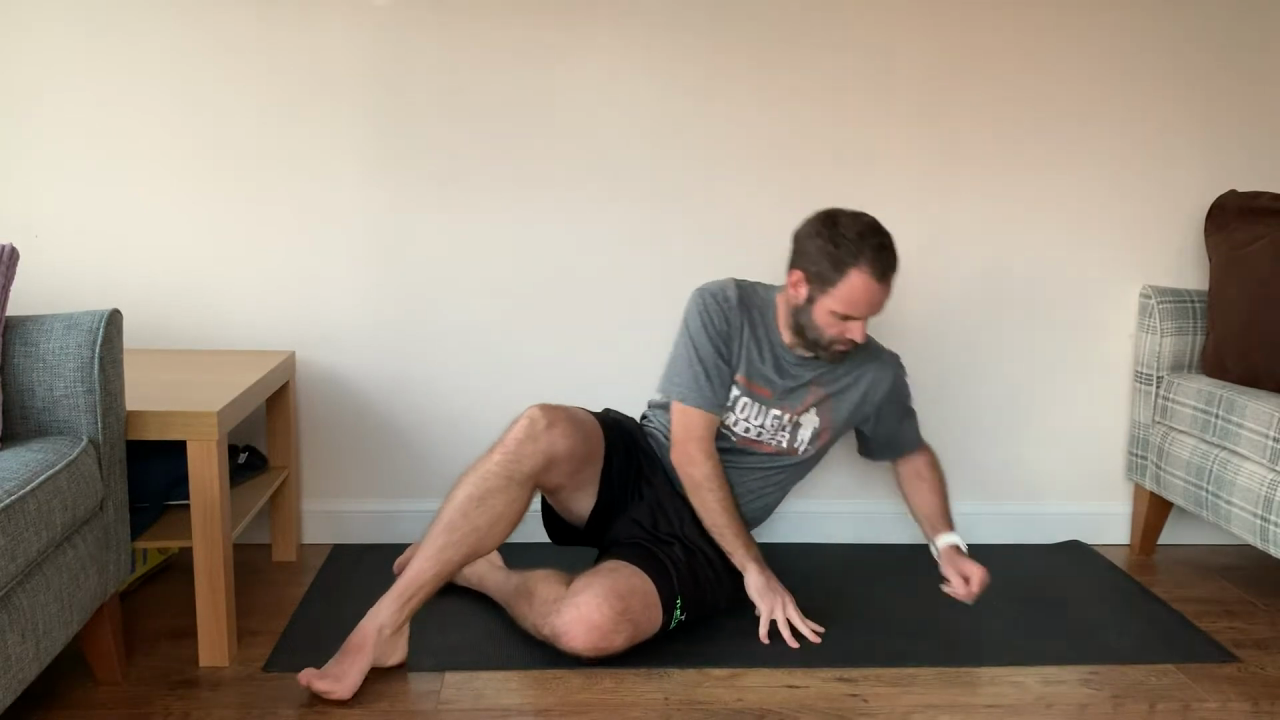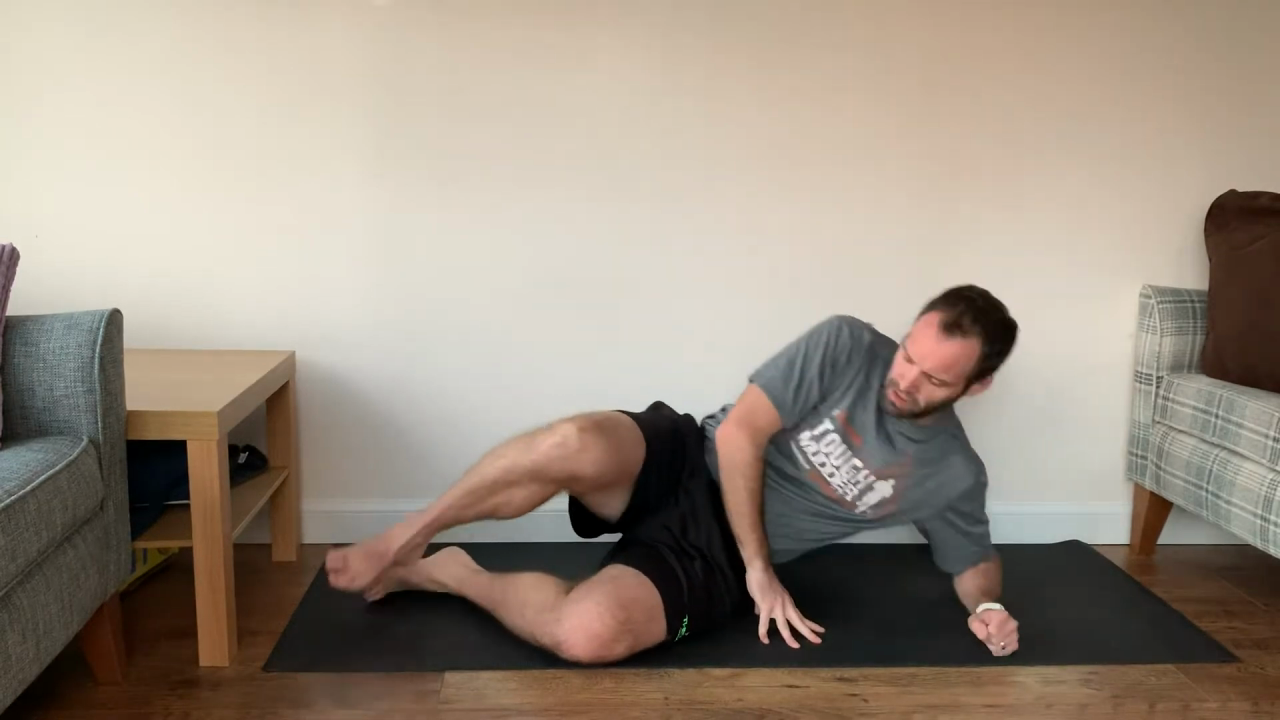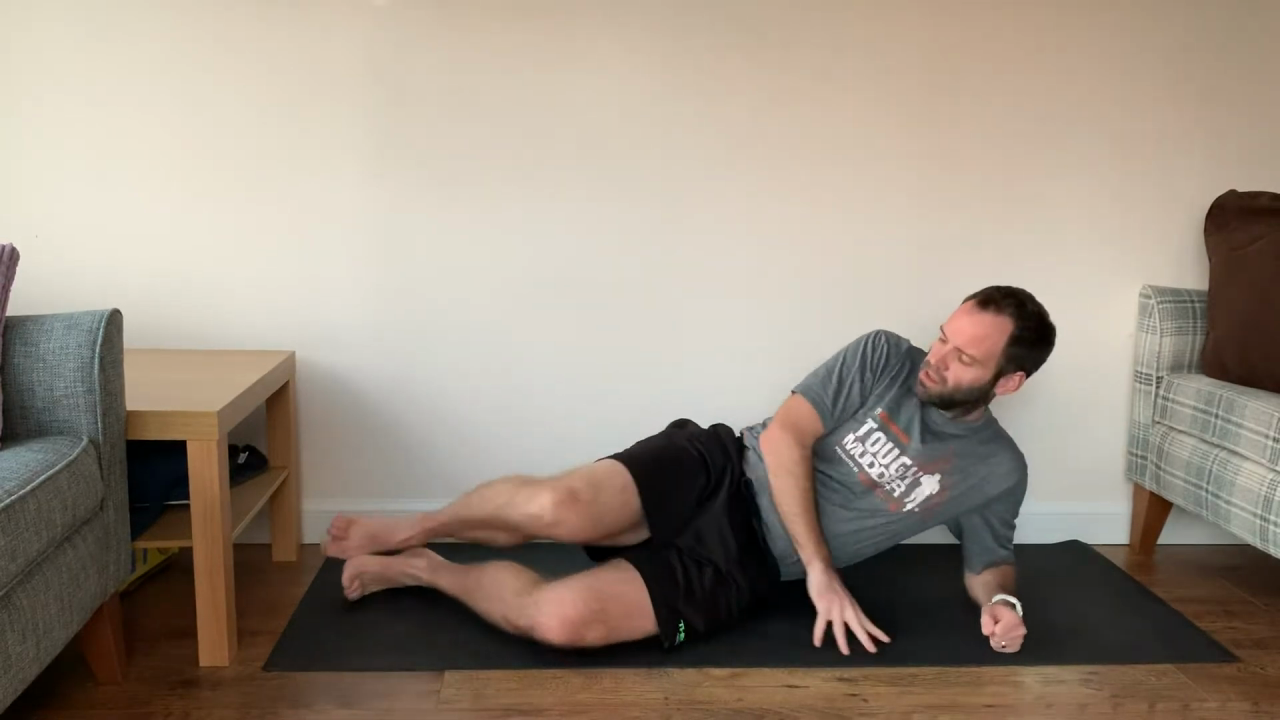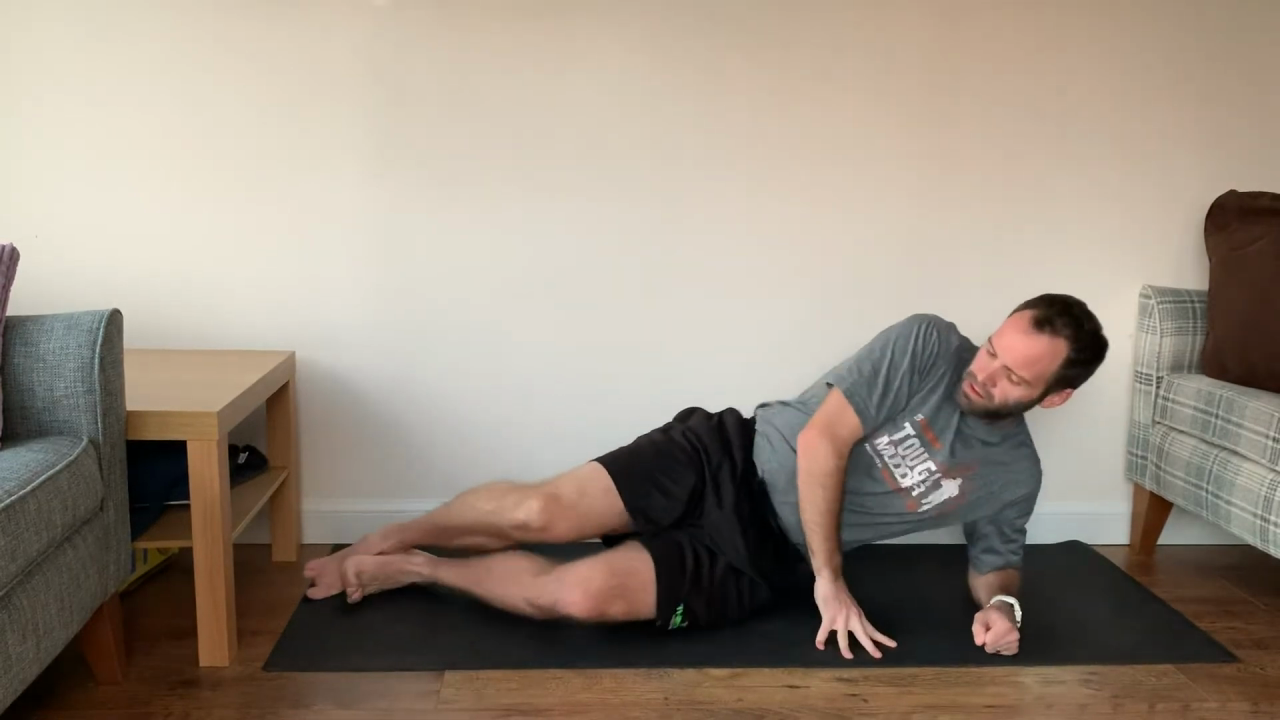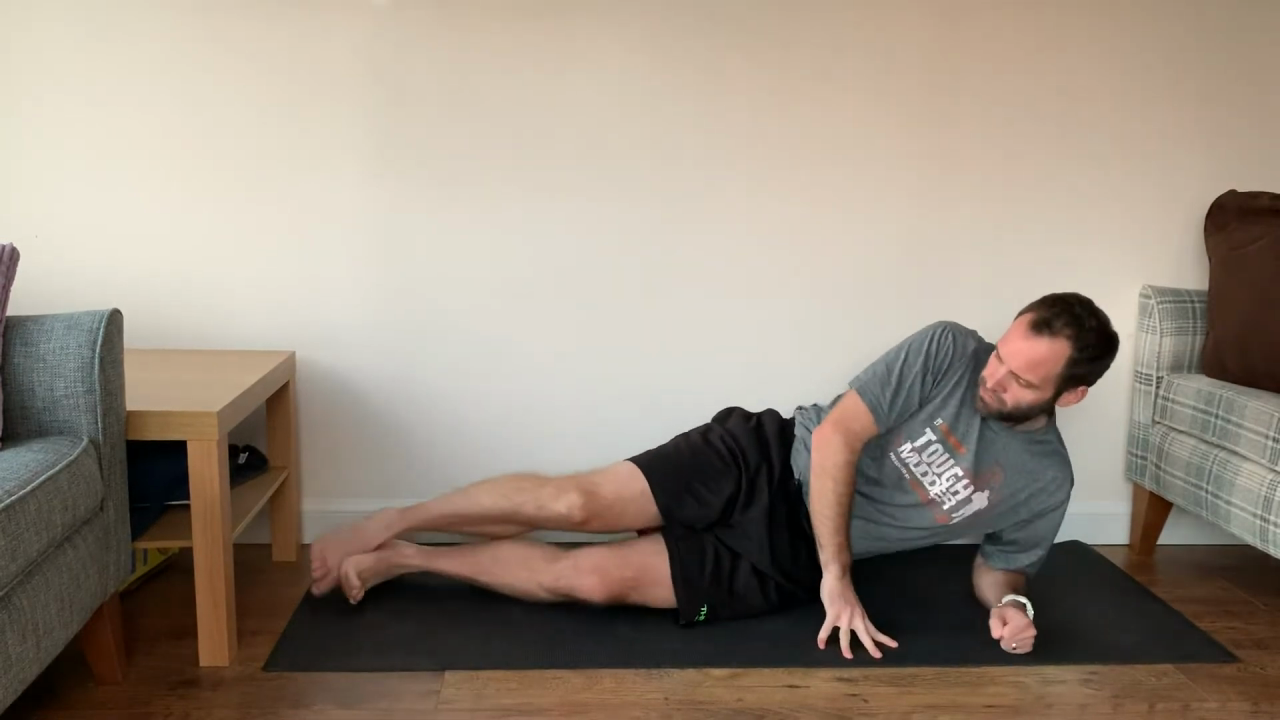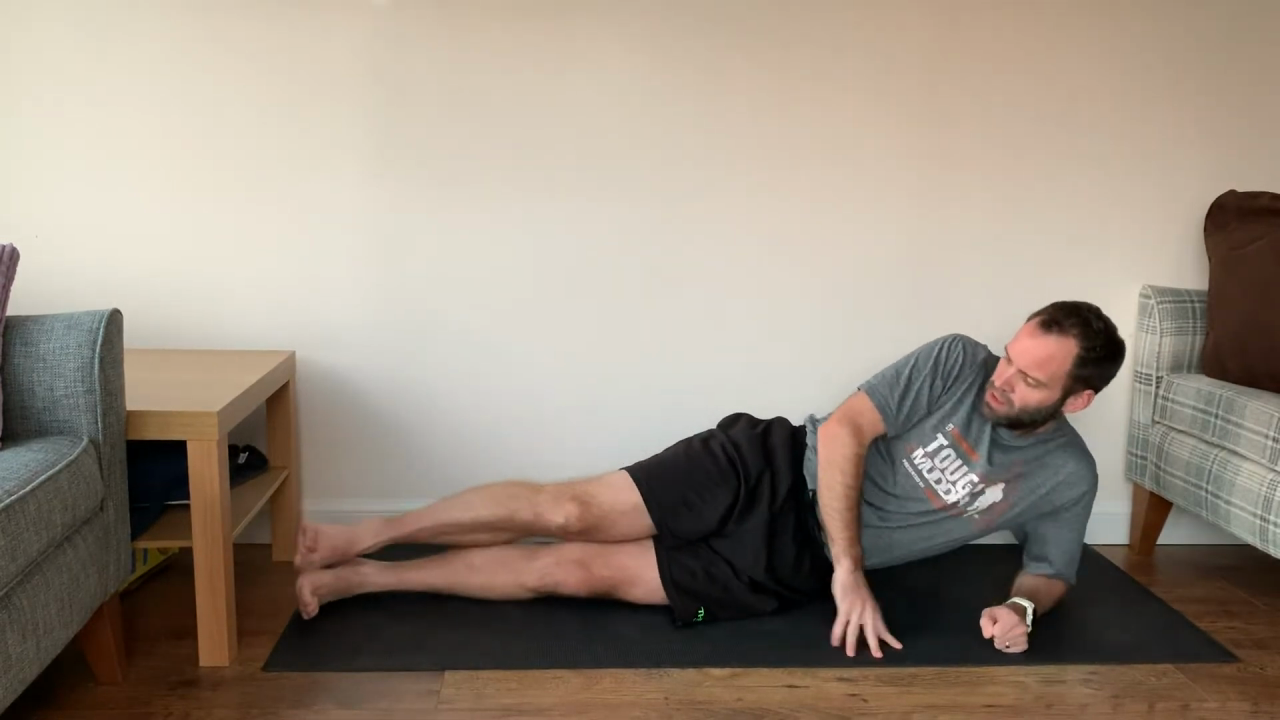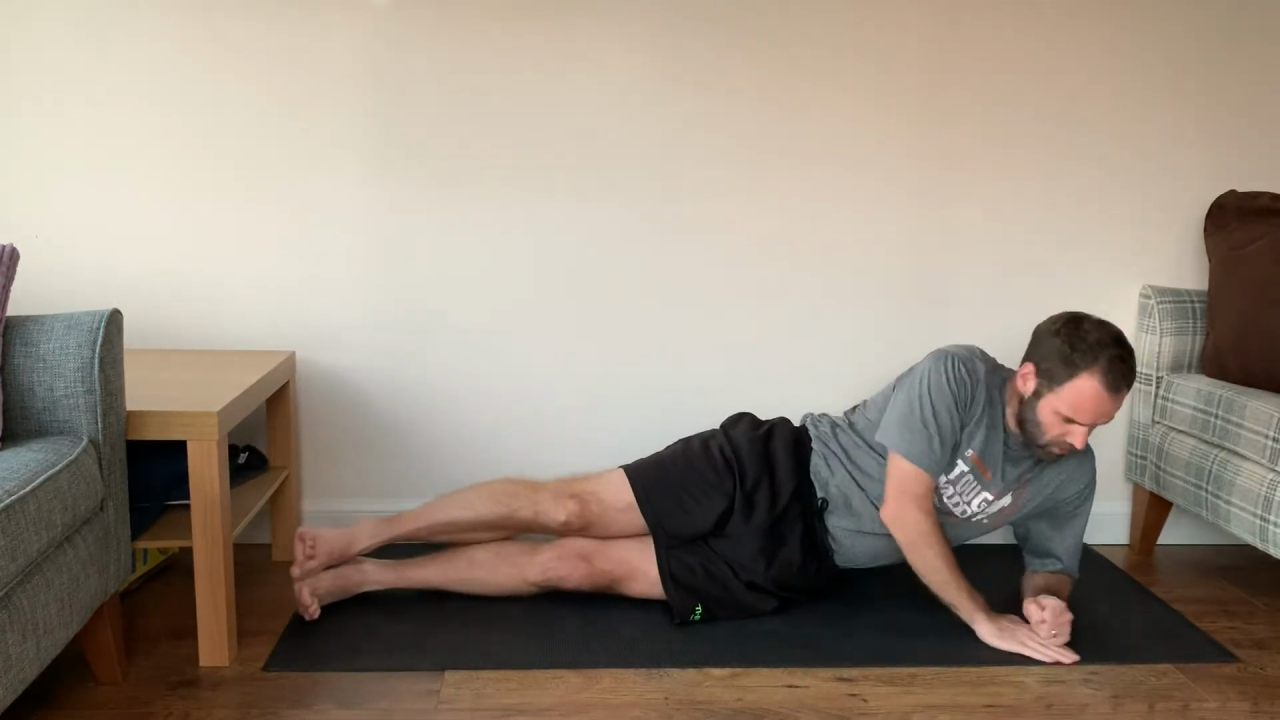
dt=0.4s
person 1, frame 1
left shoulder: (875, 378)
right shoulder: (721, 307)
left elbow: (912, 453)
right elbow: (690, 447)
left wrist: (948, 543)
right wrist: (755, 570)
left hip: (694, 540)
right hip: (636, 466)
left knee: (586, 627)
right knee: (543, 429)
left ankle: (481, 572)
right ankle: (385, 622)
person 1, frame 2
left shoulder: (955, 472)
right shoulder: (846, 343)
left elbow: (972, 559)
right elbow: (740, 432)
left wrist: (988, 604)
right wrist: (760, 569)
left hip: (711, 553)
right hip: (686, 464)
left knee: (586, 634)
right knee: (578, 443)
left ankle: (445, 570)
right ankle: (404, 538)
person 1, frame 3
left shoulder: (998, 470)
right shoulder: (883, 355)
left elbow: (988, 562)
right elbow: (786, 434)
left wrist: (1001, 602)
right wrist: (822, 573)
left hip: (739, 563)
right hip: (720, 471)
left knee: (561, 618)
right knee: (556, 508)
left ankle: (423, 572)
right ankle: (411, 531)
person 1, frame 4
left shoulder: (1015, 472)
right shoulder: (927, 341)
left elbow: (995, 559)
right elbow: (821, 441)
left wrist: (1000, 605)
right wrist: (829, 581)
left hip: (757, 551)
right hip: (728, 457)
left knee: (580, 595)
right knee: (540, 511)
left ankle: (411, 568)
right ankle: (386, 538)
person 1, frame 5
left shoulder: (1046, 480)
right shoulder: (947, 349)
left elbow: (1000, 563)
right elbow: (834, 438)
left wrist: (1011, 605)
right wrist: (837, 580)
left hip: (784, 555)
right hip: (766, 461)
left knee: (594, 578)
right knee: (577, 500)
left ankle: (403, 562)
right ankle: (380, 528)
person 1, frame 6
left shoulder: (1067, 475)
right shoulder: (956, 361)
left elbow: (1052, 570)
right elbow: (841, 429)
left wrist: (1022, 607)
right wrist: (854, 576)
left hip: (789, 564)
right hip: (770, 469)
left knee: (574, 571)
right knee: (569, 511)
left ankle: (363, 579)
right ankle: (361, 537)
person 1, frame 7
left shoulder: (1071, 476)
right shoulder: (955, 374)
left elbow: (1053, 561)
right elbow: (906, 508)
left wrist: (1047, 604)
right wrist: (986, 622)
left hip: (791, 561)
right hip: (771, 472)
left knee: (576, 564)
right knee: (566, 506)
left ankle: (364, 580)
right ankle: (359, 537)
